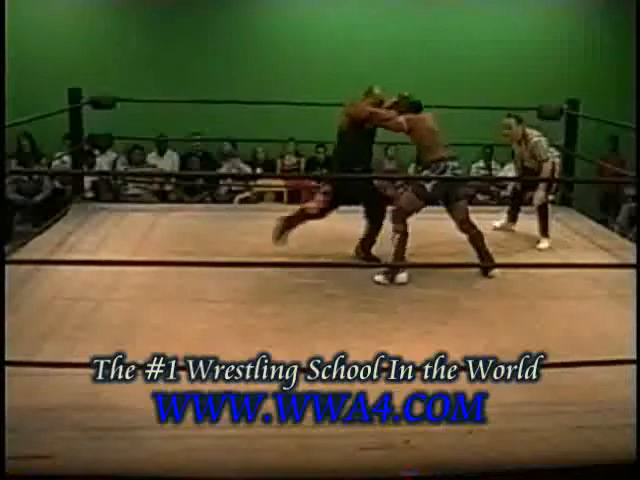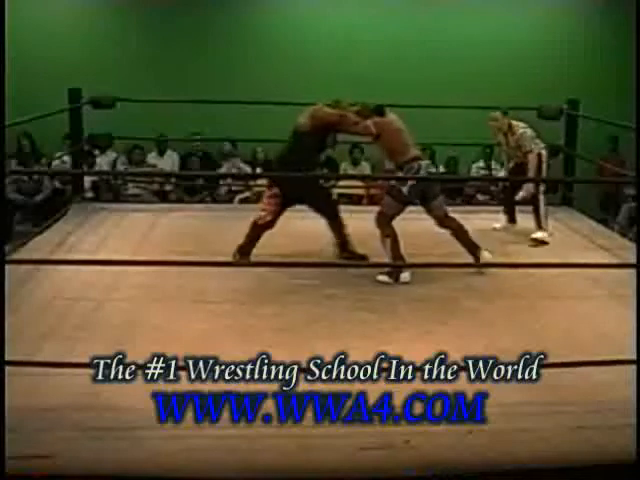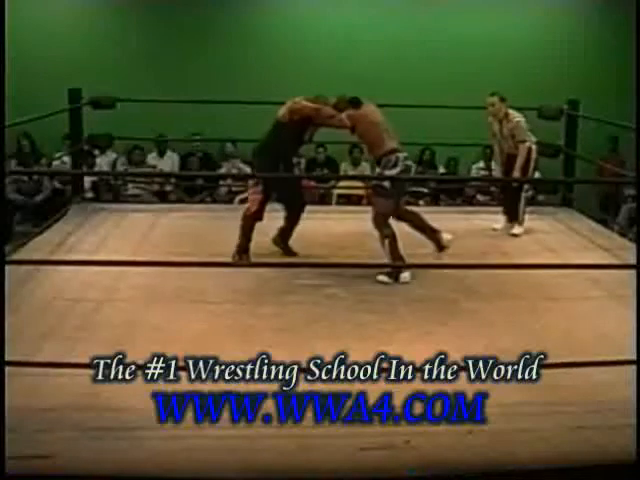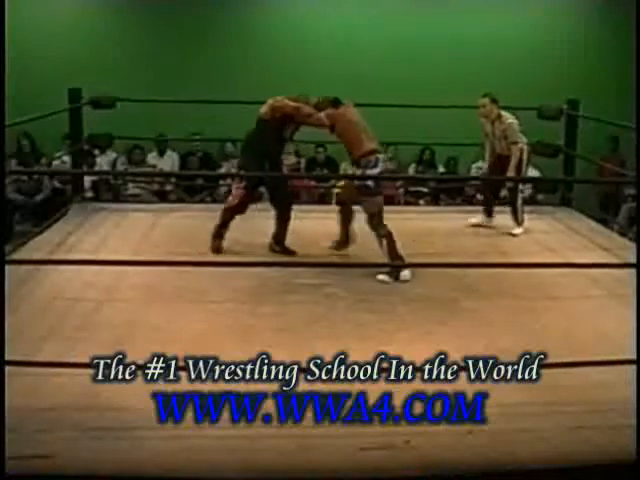
dt=0.3s
person 1, frame 1
left shoulder: (409, 120)
right shoulder: (425, 116)
left hip: (436, 173)
right hip: (451, 169)
left knee: (399, 215)
right knee: (464, 222)
left ankle: (397, 270)
right ankle: (488, 265)
person 1, frame 2
left shoulder: (377, 123)
right shoulder: (388, 115)
left hip: (410, 173)
right hip: (424, 168)
left knee: (383, 220)
right knee: (444, 218)
left ankle: (400, 270)
right ankle: (479, 253)
person 1, frame 3
left shoulder: (352, 115)
right shoulder: (368, 107)
left hip: (388, 164)
right hip: (401, 160)
left knee: (380, 220)
right knee: (397, 210)
left ankle: (399, 270)
right ankle: (438, 236)
person 1, frame 4
left shoulder: (334, 114)
right shoulder: (348, 109)
left hip: (368, 166)
right hip: (371, 162)
left knee: (375, 220)
right knee: (343, 197)
left ankle: (399, 267)
right ankle: (345, 240)
person 2, frame 1
left shoulder: (373, 117)
right shoulder: (351, 112)
right elbow: (369, 112)
right wrist: (392, 115)
left hip: (362, 173)
right hip: (342, 172)
left knee: (378, 210)
right knee: (318, 209)
left ankle: (363, 250)
right ankle: (287, 223)
person 2, frame 2
left shoulder: (332, 124)
right shoulder: (315, 114)
right elbow: (342, 117)
right wrist: (362, 124)
left hip: (305, 175)
right hip: (284, 173)
left knee: (329, 207)
right knee: (268, 216)
left ankle: (344, 249)
right ankle: (243, 251)
person 2, frame 3
left shoulder: (315, 118)
right shoulder: (295, 107)
right elbow: (319, 110)
left hip: (284, 164)
right hip: (265, 160)
left knee: (297, 204)
right knee: (255, 207)
left ankle: (281, 239)
right ankle: (241, 249)
person 2, frame 4
left shoulder: (298, 115)
right shoulder: (275, 106)
left elbow: (317, 119)
right elbow: (299, 109)
left hip: (272, 161)
right hip: (252, 158)
left knee: (285, 201)
right knee: (239, 200)
left ankle: (277, 242)
right ankle: (218, 235)
person 3, frame 1
left shoulder: (536, 140)
right shoulder: (512, 138)
left elbow: (546, 164)
right elbow: (519, 157)
left wrist: (541, 188)
right wrist: (519, 177)
left hip: (550, 165)
right hip: (531, 166)
left knee: (542, 200)
right knee: (517, 192)
left ankle: (545, 237)
right ankle: (509, 221)
person 3, frame 2
left shoulder: (522, 132)
right shoulder: (497, 131)
left elbow: (532, 156)
right elbow: (505, 150)
left wrist: (530, 181)
right wrist: (508, 166)
left hip: (537, 158)
right hip: (519, 160)
left knee: (535, 193)
right knee: (507, 188)
left ankle: (542, 232)
right ankle: (510, 221)
person 3, frame 3
left shoulder: (517, 121)
right shoulder: (492, 120)
left elbow: (524, 146)
right elbow: (496, 143)
left wrist: (517, 170)
right wrist: (500, 165)
left hip: (527, 153)
right hip: (511, 154)
left knee: (518, 188)
right knee: (506, 188)
left ankle: (519, 224)
right ankle: (510, 221)
person 3, frame 4
left shoulder: (509, 122)
right shoulder: (485, 121)
left elbow: (516, 148)
left wrist: (511, 171)
right wrist: (487, 163)
left hip: (517, 154)
right hip: (500, 155)
left knee: (513, 189)
right knee: (488, 185)
left ankle: (519, 224)
right ankle: (486, 217)
